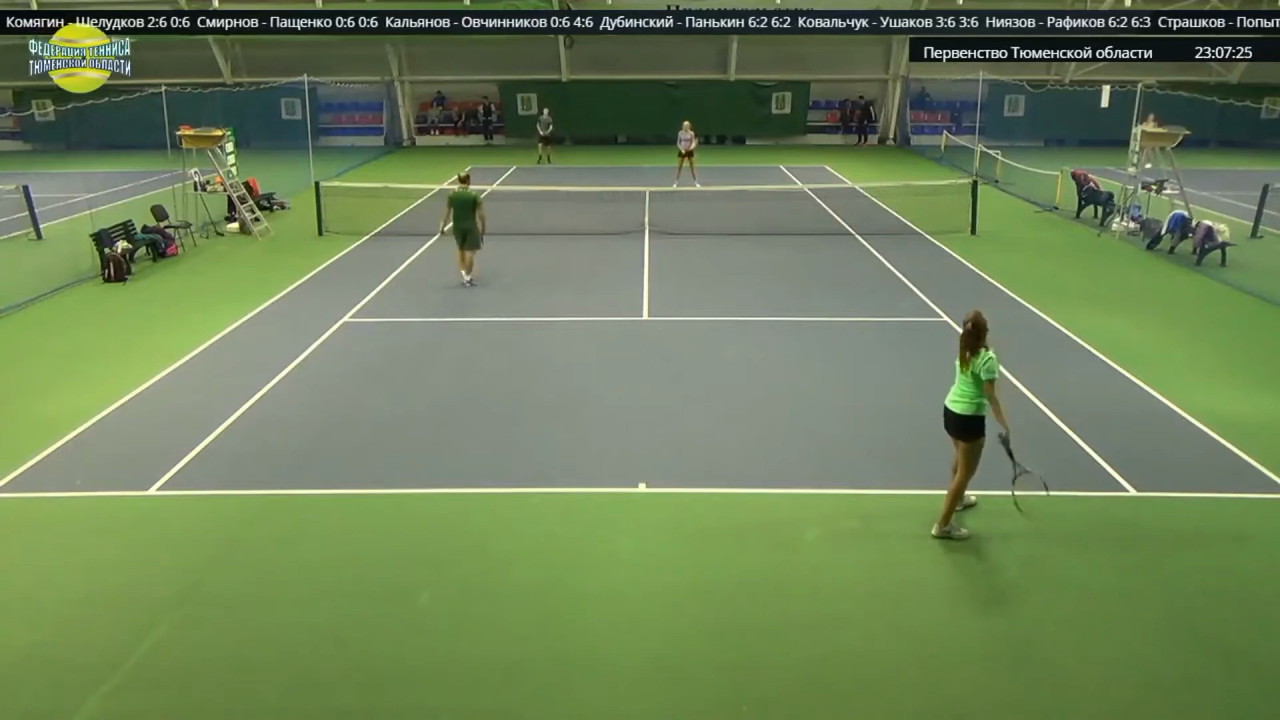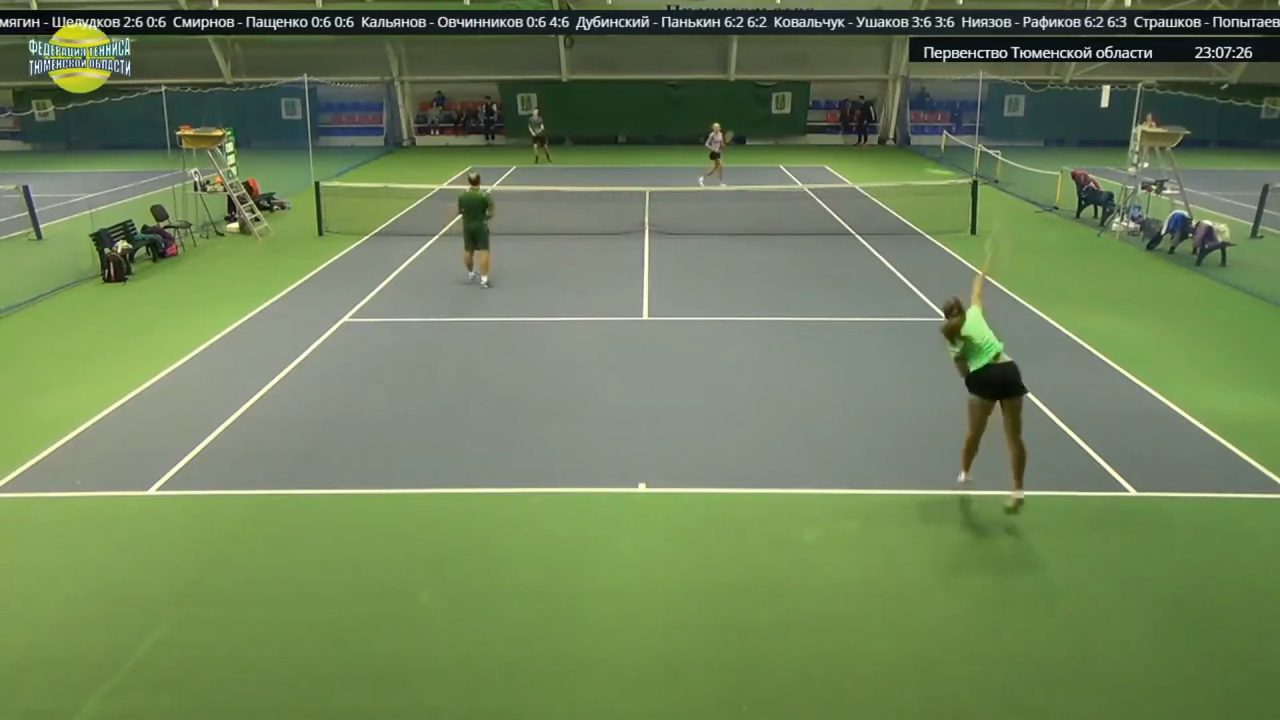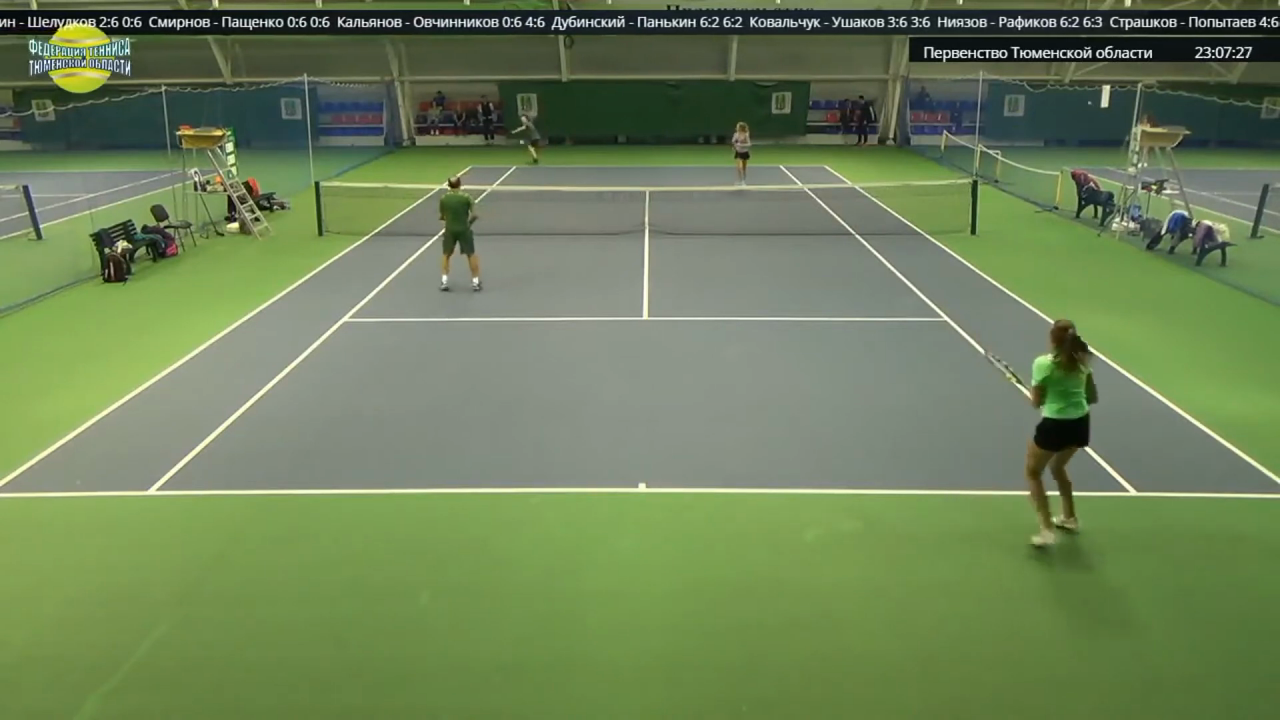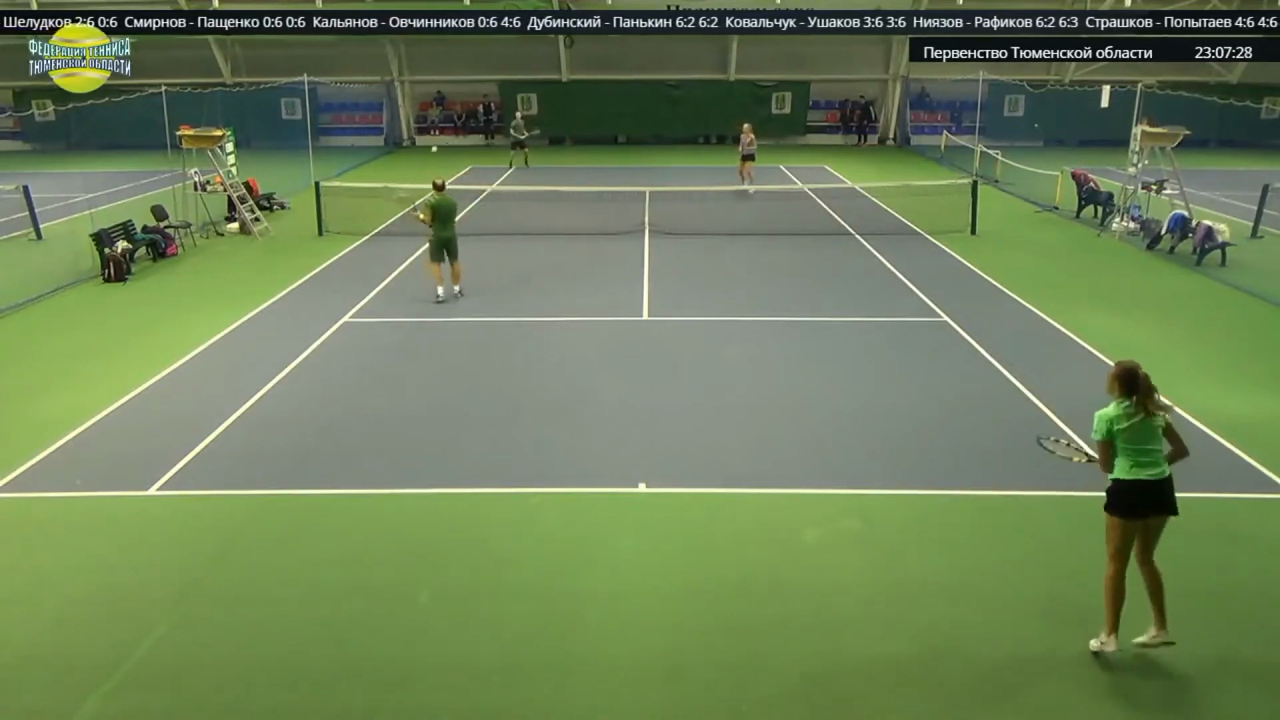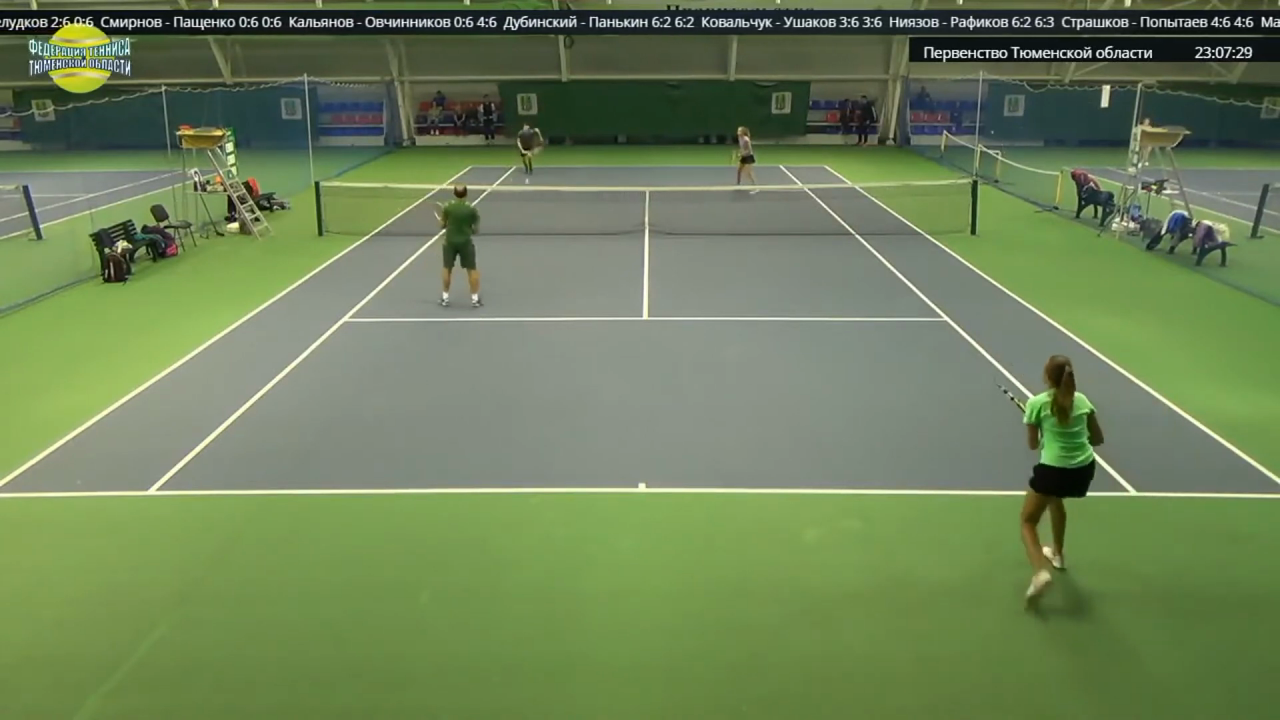
dt=1s
person 1, frame 1
left shoulder: (965, 350)
right shoulder: (987, 358)
left elbow: (977, 334)
right elbow: (990, 395)
left wrist: (975, 324)
right wrist: (1003, 423)
left hip: (950, 409)
right hip: (969, 418)
left knee: (960, 459)
right knee: (966, 472)
left ankle: (957, 499)
right ankle: (942, 525)
person 1, frame 2
left shoulder: (953, 339)
right shoulder: (973, 315)
left elbow: (964, 373)
right elbow: (977, 294)
left wrist: (970, 378)
right wrist: (983, 271)
left hip: (985, 378)
right hip: (1009, 371)
left knee: (975, 431)
right knee: (1014, 437)
left ankle: (965, 472)
right ankle: (1017, 489)
person 1, frame 3
left shoulder: (1042, 364)
right shoulder: (1081, 363)
left elbow: (1036, 403)
right elbow: (1092, 398)
left hip: (1055, 425)
right hip: (1080, 425)
left knee: (1032, 473)
right knee: (1057, 468)
left ankle: (1047, 530)
right ankle: (1070, 518)
person 1, frame 4
left shoulder: (1106, 417)
right shoulder: (1156, 412)
left elbow: (1106, 466)
right elbow: (1181, 451)
left hip: (1128, 490)
right hip: (1161, 489)
left knee: (1117, 563)
right knee: (1145, 558)
left ankle: (1109, 636)
right ankle: (1160, 629)
person 1, frame 5
left shoulder: (1036, 404)
right shoulder: (1083, 402)
left elbow: (1033, 444)
right elbow: (1100, 439)
left hip: (1053, 472)
right hip: (1084, 471)
left knee: (1027, 521)
right knee: (1056, 501)
left ankle: (1041, 571)
right ankle: (1057, 554)
